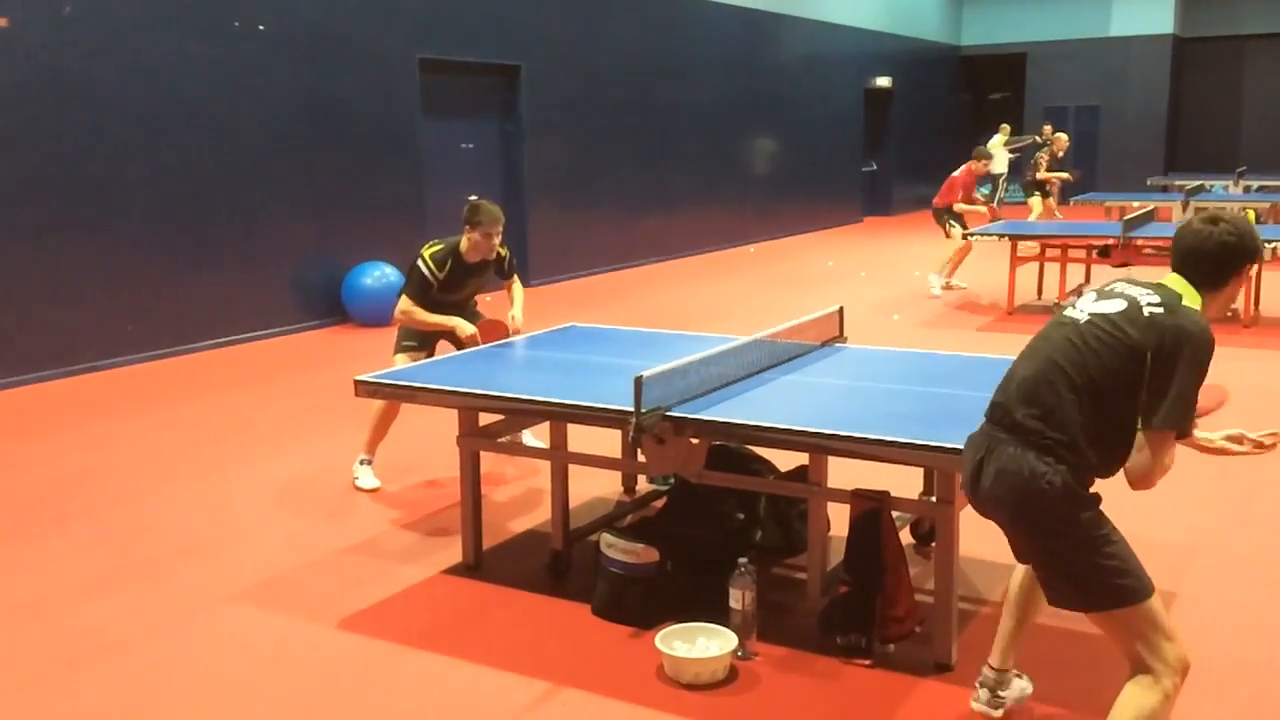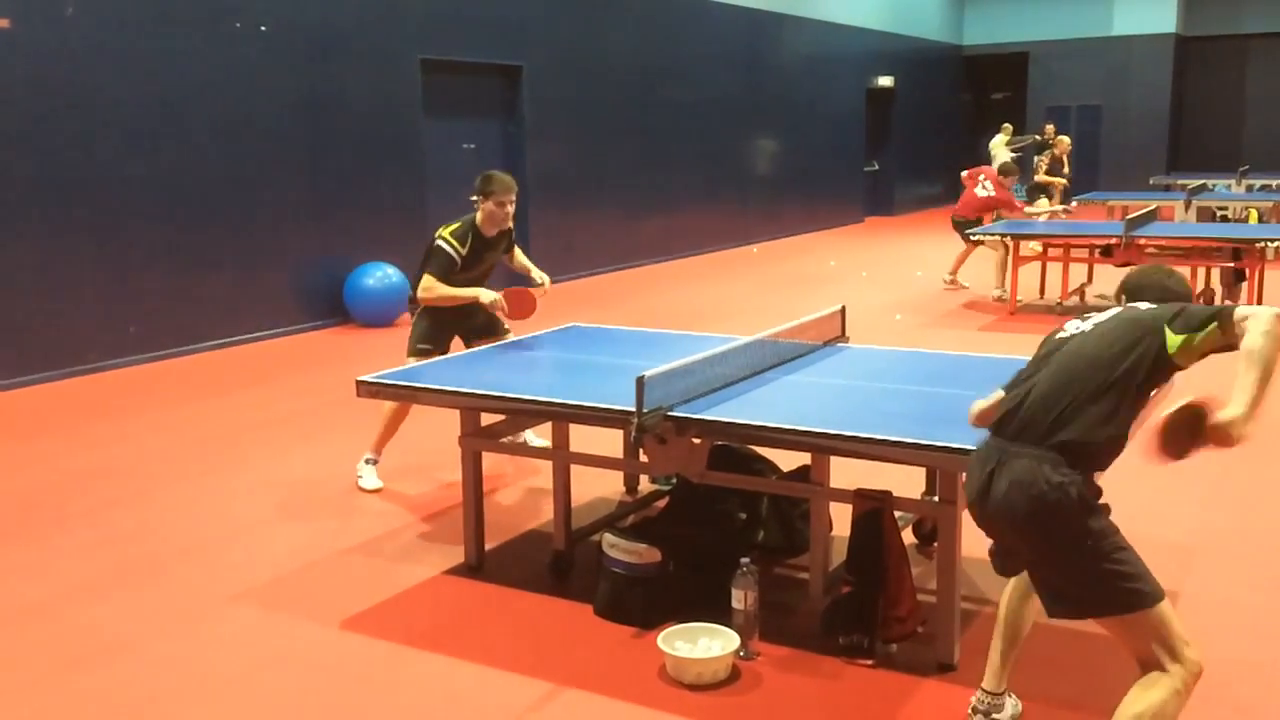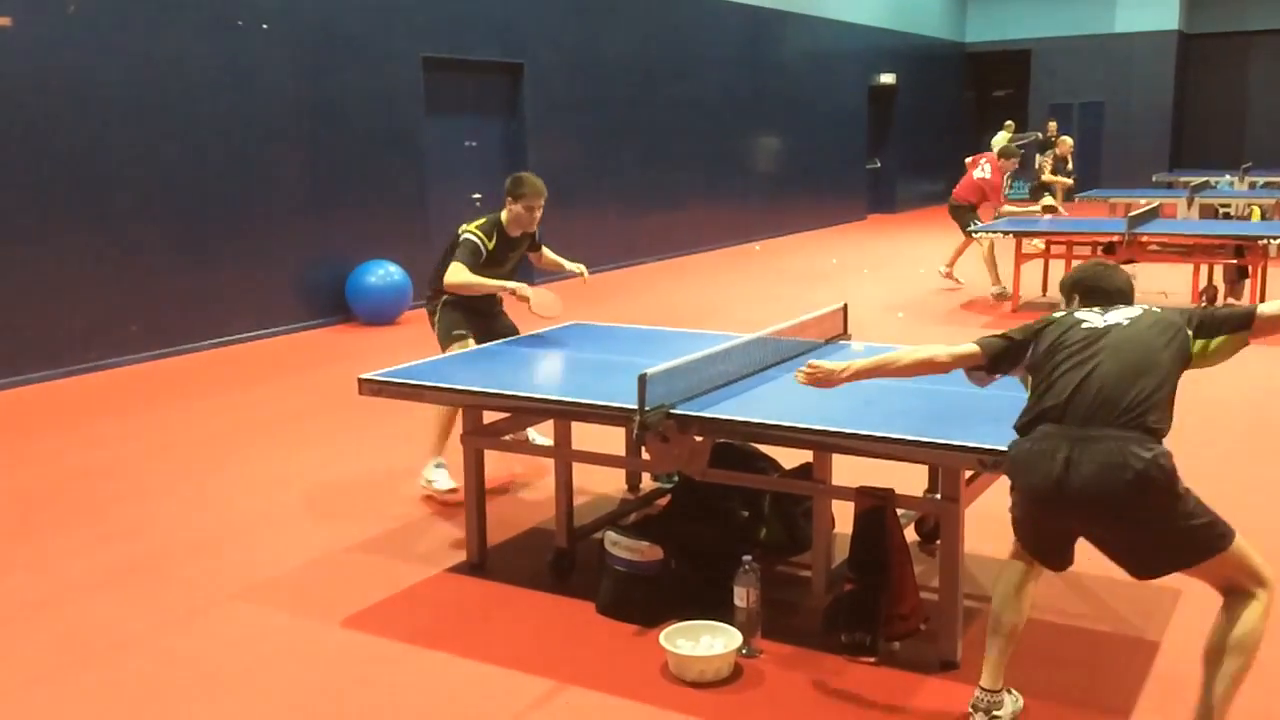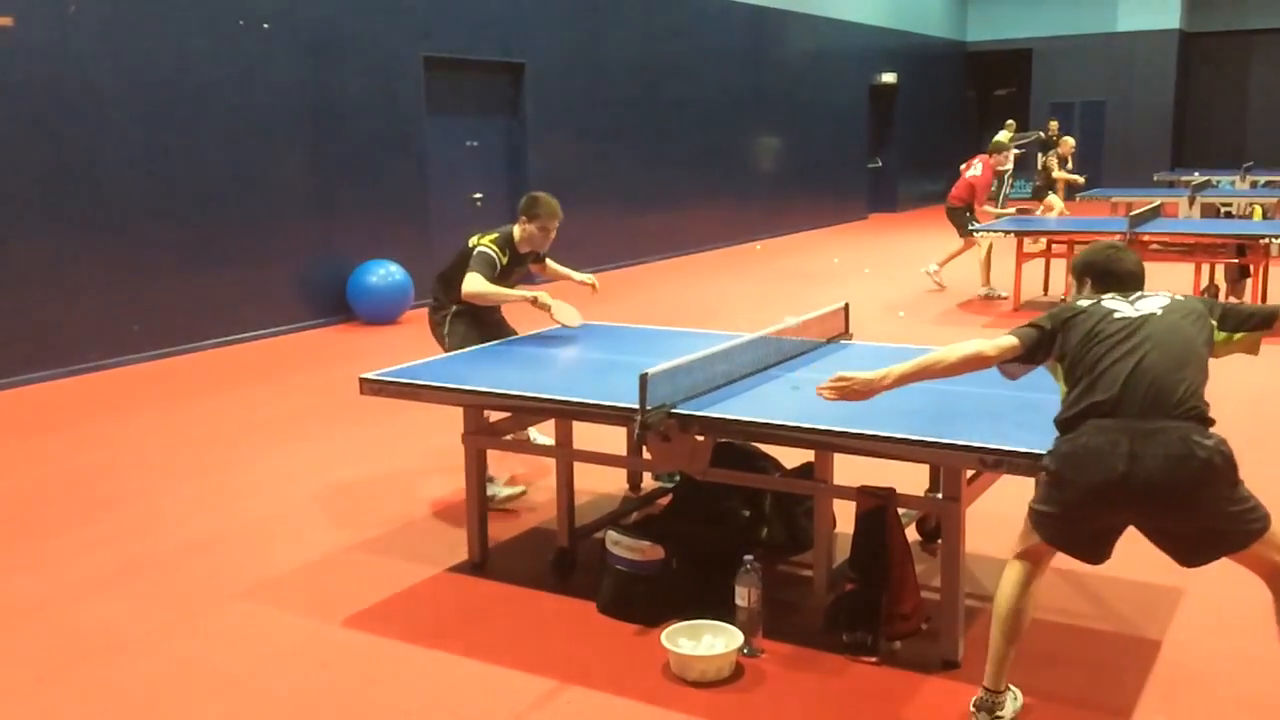
dt=0.3s
person 1, frame 1
left shoulder: (1117, 290)
right shoulder: (1187, 330)
right elbow: (1142, 471)
left wrist: (1200, 438)
right wrist: (1190, 436)
left hip: (985, 456)
right hip: (1038, 479)
left knee: (1046, 544)
right knee: (1163, 665)
person 1, frame 2
left shoulder: (1073, 329)
right shoulder: (1164, 320)
left elbow: (980, 414)
right wrist: (1236, 413)
left hip: (986, 475)
right hip: (1047, 490)
left knee: (1039, 562)
right knee: (1175, 667)
person 1, frame 3
left shoulder: (1049, 328)
right shoulder: (1173, 320)
left elbow: (940, 356)
right elbow: (1272, 313)
left wrist: (845, 370)
left hip: (1040, 462)
right hip: (1128, 468)
left knee: (1026, 559)
right knee: (1249, 587)
person 1, frame 4
left shoulder: (1072, 315)
right shoulder: (1195, 308)
left elbow: (985, 351)
left wrist: (881, 380)
left hip: (1089, 456)
right hip: (1184, 457)
left knee: (1028, 557)
person 2, frame 1
left shoulder: (498, 254)
right shoulder: (434, 259)
left elbow: (513, 282)
right elbow: (403, 313)
left wrist: (516, 309)
right wrist: (453, 324)
left hip: (462, 313)
right hip: (422, 317)
left ankle: (515, 432)
right ankle: (365, 460)
person 2, frame 2
left shoulder: (505, 228)
right shoulder: (454, 239)
left elbow: (512, 252)
right elbow: (425, 292)
left wrist: (532, 270)
right wrist: (477, 293)
left hip: (474, 303)
right hip: (436, 306)
left ankle: (517, 432)
right ankle: (370, 459)
person 2, frame 3
left shoulder: (526, 231)
right shoulder: (478, 235)
left elbow: (538, 254)
right elbow: (452, 281)
left wrist: (567, 265)
right wrist: (507, 286)
left hip: (486, 305)
right hip: (451, 303)
left ankle: (520, 431)
right ankle: (436, 464)
person 2, frame 4
left shoulder: (532, 245)
right shoulder: (491, 248)
left elbow: (541, 266)
right elbow: (470, 290)
left wrist: (574, 276)
right wrist: (527, 296)
left hip: (486, 314)
right hip: (453, 313)
left ankle: (522, 430)
